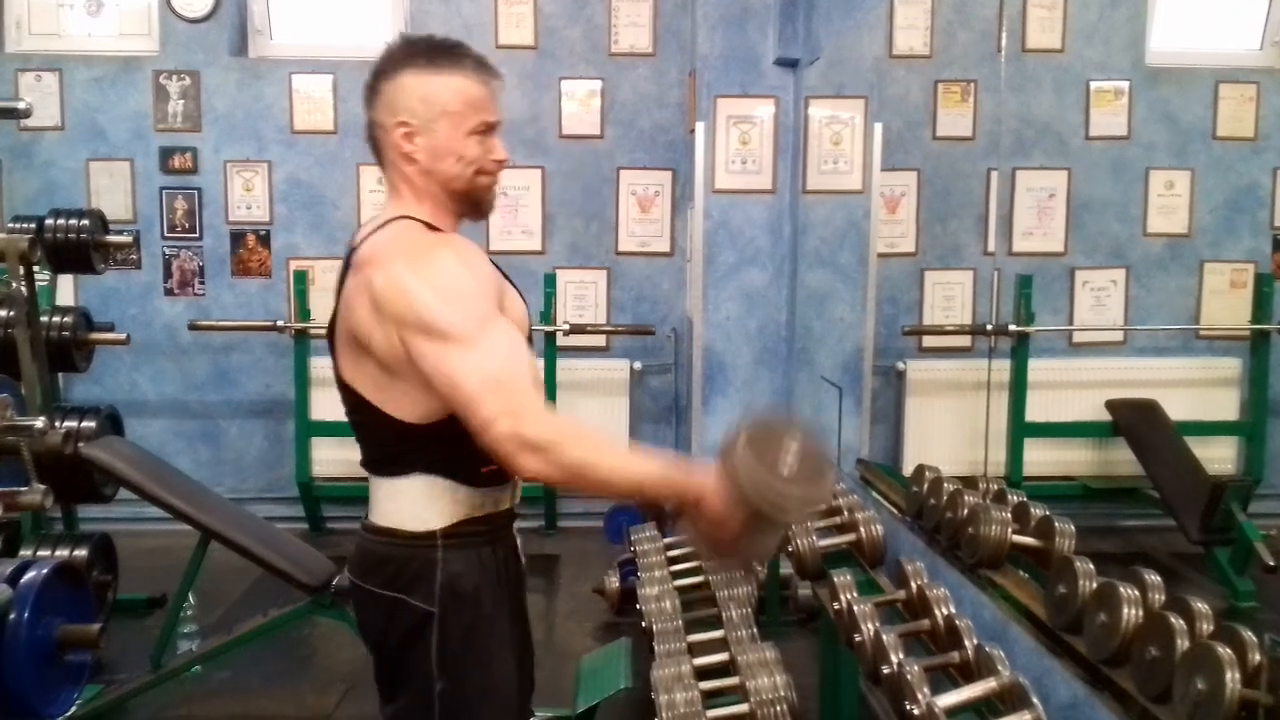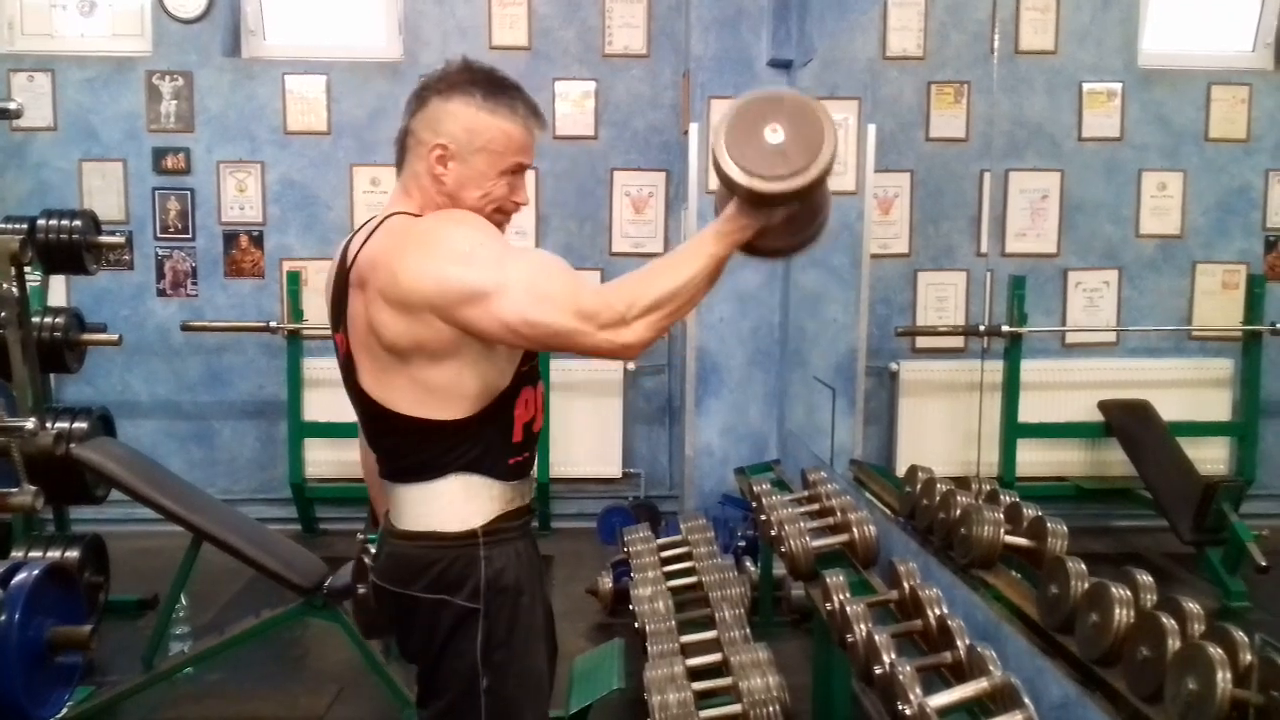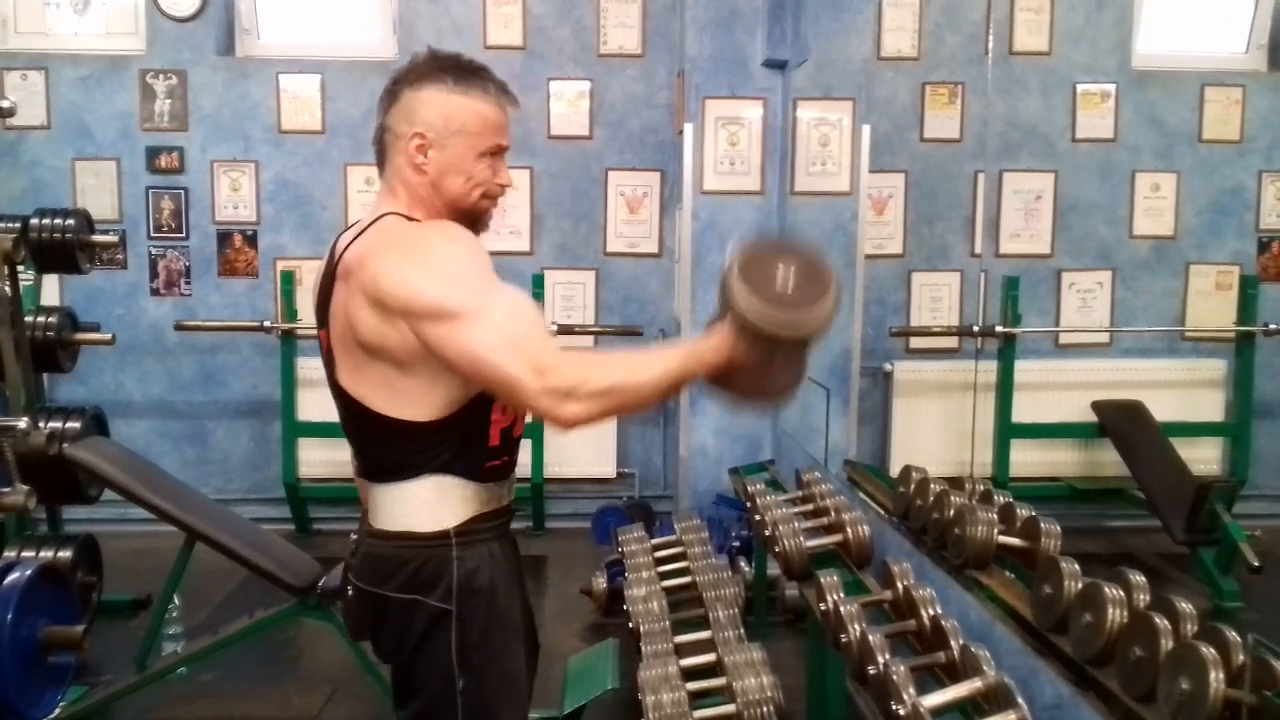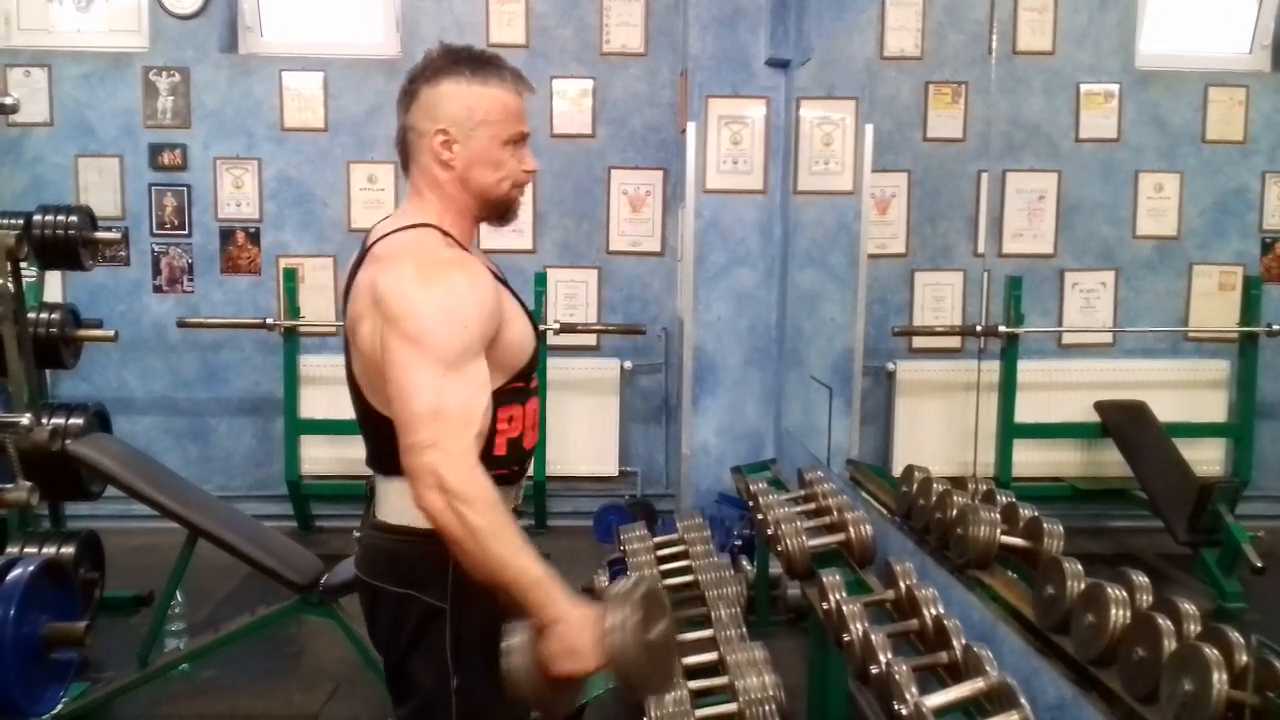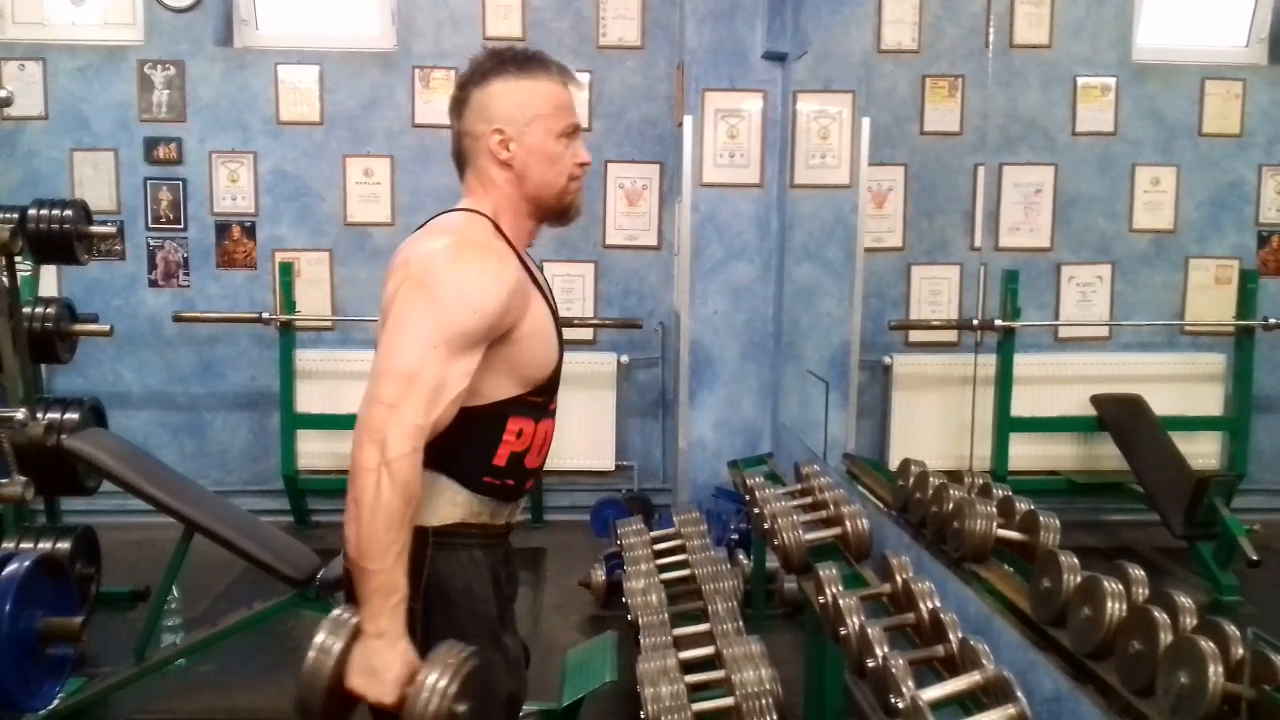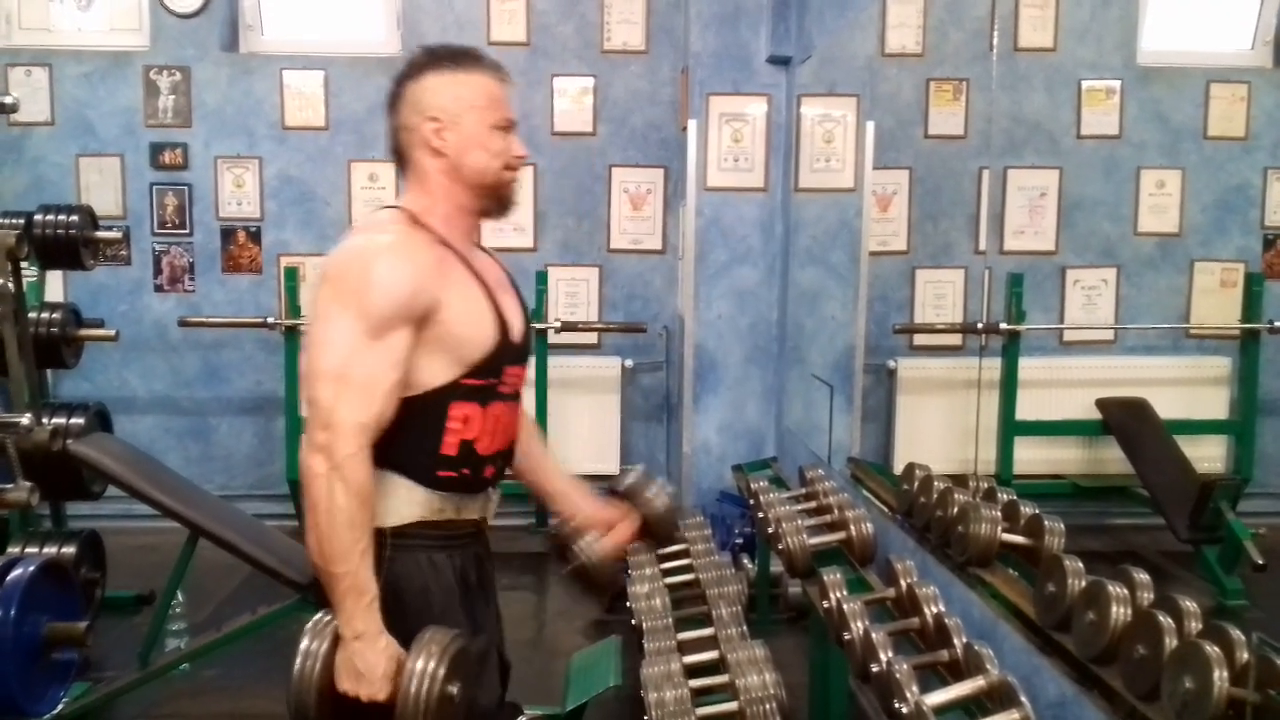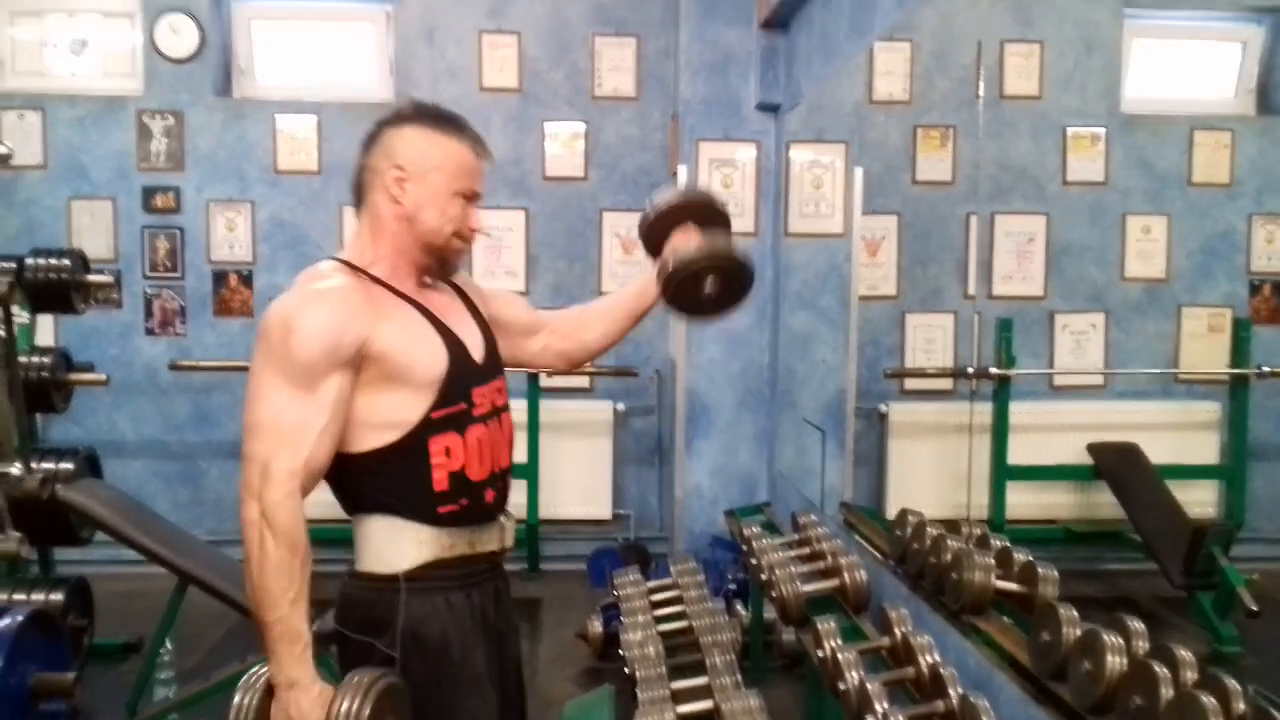
dt=0.4s
person 1, frame 1
left shoulder: (407, 249)
right shoulder: (423, 264)
right elbow: (530, 440)
right wrist: (689, 483)
left hip: (447, 553)
right hip: (438, 569)
person 1, frame 2
left shoulder: (378, 251)
right shoulder: (435, 251)
right elbow: (610, 323)
left wrist: (397, 540)
right wrist: (737, 225)
left hip: (437, 550)
right hip: (469, 565)
person 1, frame 3
left shoulder: (370, 251)
right shoulder: (419, 258)
right elbow: (562, 388)
right wrist: (713, 349)
left hip: (429, 553)
right hip: (444, 567)
person 1, frame 4
left shoulder: (414, 253)
right shoulder: (431, 276)
right elbow: (446, 481)
right wrist: (557, 610)
left hip: (443, 558)
right hip: (441, 571)
person 1, frame 5
left shoulder: (490, 255)
right shoulder: (466, 262)
right elbow: (386, 446)
right wrist: (386, 632)
left hip: (464, 556)
right hip: (436, 566)
person 1, frame 6
left shoulder: (475, 263)
right shoulder: (385, 260)
right elbow: (332, 450)
left wrist: (581, 505)
right wrist: (361, 628)
left hip: (460, 557)
right hip: (402, 571)
person 1, frame 7
left shoulder: (453, 298)
right shoulder: (325, 311)
left elbow: (556, 337)
right elbow: (270, 497)
left wrist: (663, 275)
left hip: (483, 595)
right hip: (408, 614)
